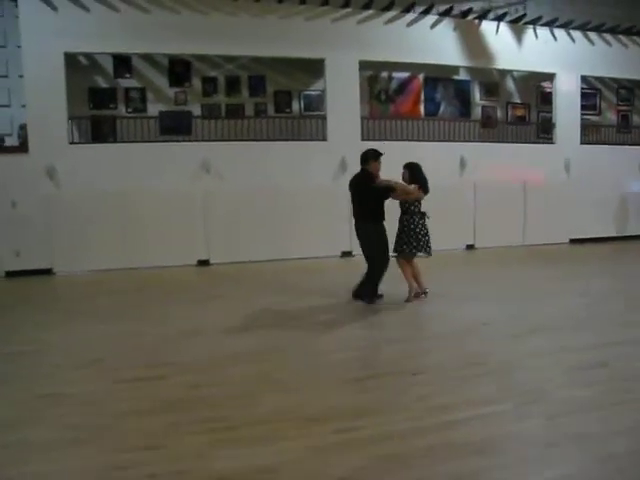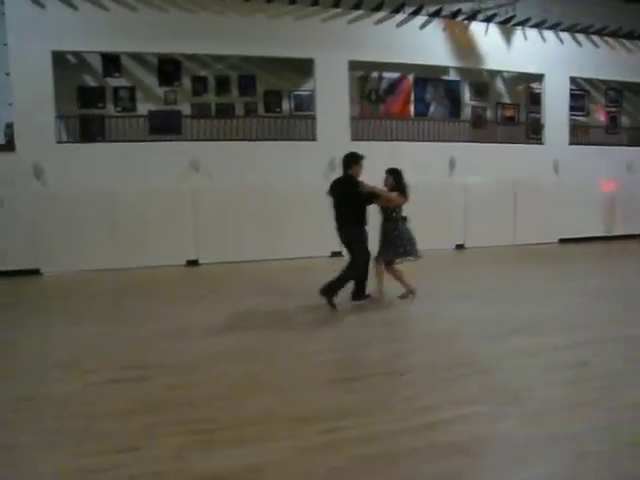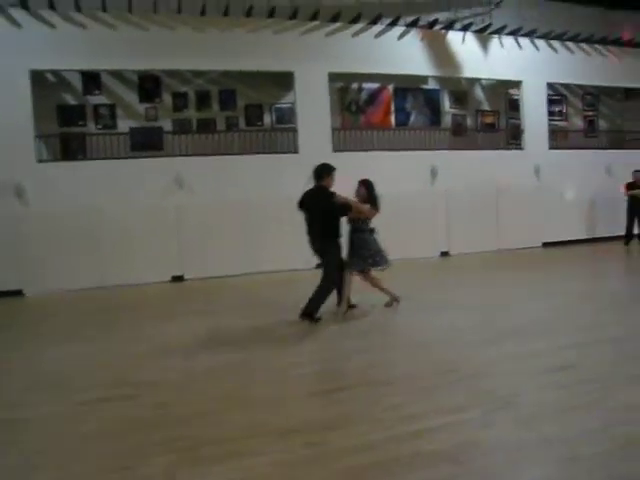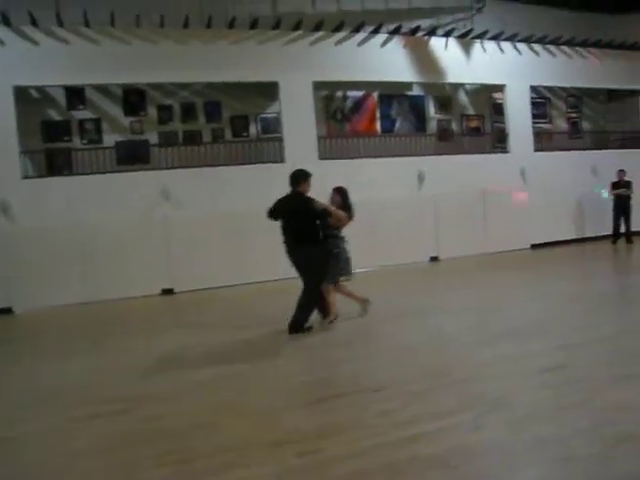
dt=0.2s
person 1, frame 1
left shoulder: (356, 180)
right shoulder: (373, 182)
right elbow: (394, 192)
right wrist: (412, 192)
left hip: (361, 224)
right hip: (373, 226)
left knee: (373, 259)
right knee: (381, 261)
left ankle: (369, 292)
right ankle: (363, 292)
person 1, frame 2
left shoulder: (337, 184)
right shoulder: (356, 186)
right elbow: (376, 197)
left hip: (343, 228)
right hip: (354, 229)
left knee: (363, 258)
right knee: (357, 264)
left ankle: (359, 292)
right ankle: (330, 290)
person 1, frame 3
left shoulder: (308, 195)
right shoulder: (330, 197)
left elbow: (302, 205)
right elbow: (352, 209)
right wrist: (365, 209)
left hip: (316, 240)
right hip: (328, 242)
left knee: (339, 269)
right knee: (330, 278)
left ankle: (344, 302)
right ankle: (309, 310)
person 1, frame 4
left shoulder: (283, 202)
right shoulder: (308, 203)
left elbow: (272, 214)
right elbow: (338, 216)
right wrist: (341, 217)
left hip: (293, 249)
right hip: (308, 249)
left knee: (314, 280)
right knee: (312, 285)
left ankle: (324, 310)
right ankle: (297, 324)
person 2, frame 1
left shoulder: (416, 188)
right shoulder: (410, 189)
left elbow: (404, 195)
left hip: (414, 226)
right hip: (408, 225)
left knee: (401, 258)
right knee: (408, 259)
left ankle: (412, 288)
right ankle: (421, 288)
person 2, frame 2
left shoulder: (398, 196)
right shoulder: (388, 195)
left elbow: (389, 200)
left wrist: (374, 189)
left hip: (396, 232)
right hip: (390, 231)
left knee: (380, 261)
right knee: (388, 264)
right ankle: (409, 288)
person 2, frame 3
left shoulder: (370, 208)
left elbow: (363, 212)
left hip: (364, 241)
right hip: (357, 241)
left knee: (349, 271)
right knee: (366, 274)
right ankle: (392, 296)
person 2, frame 4
left shoulder: (344, 214)
left elbow: (341, 220)
left hip: (335, 248)
right hip: (327, 248)
left knee: (326, 283)
right knee: (335, 284)
left ankle: (332, 312)
right ankle: (362, 300)
